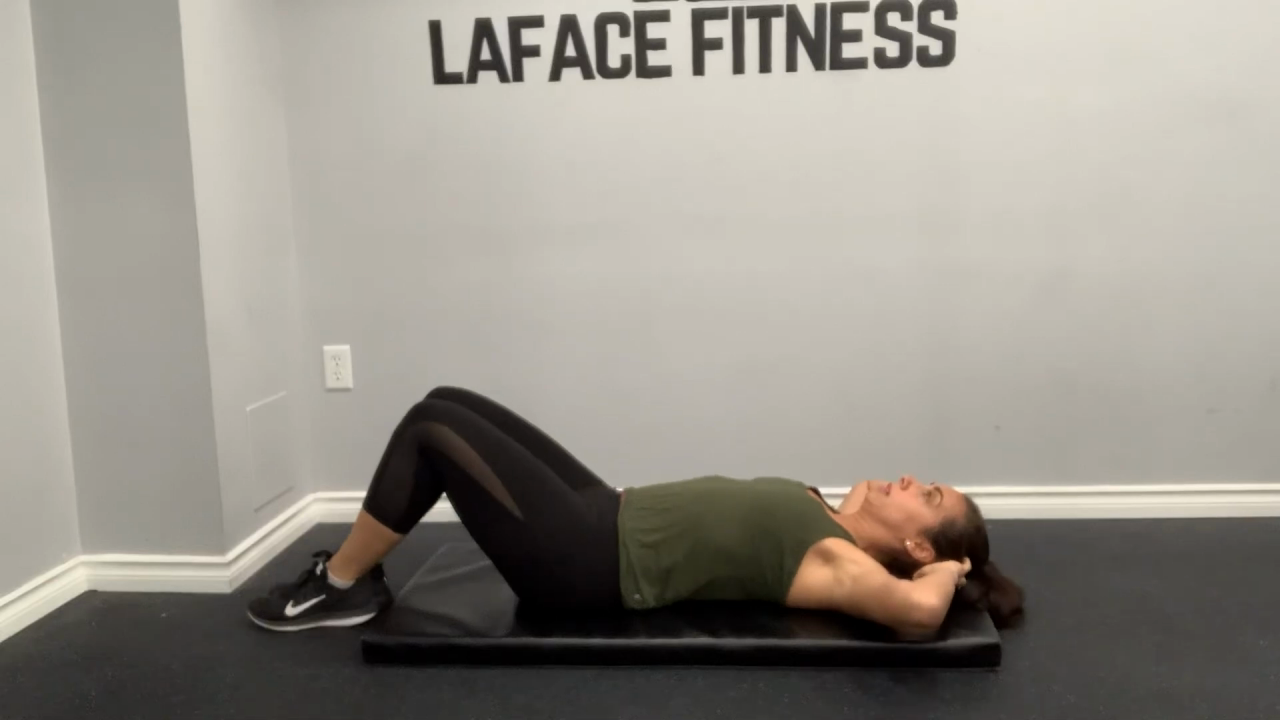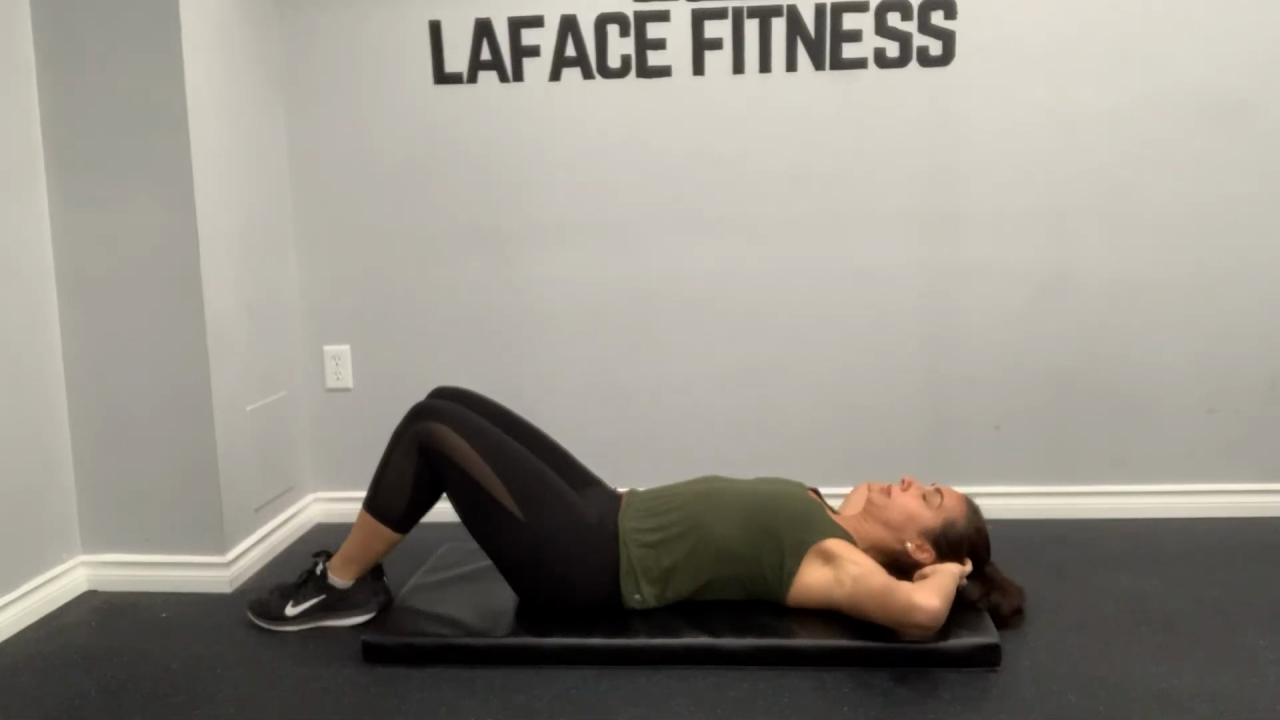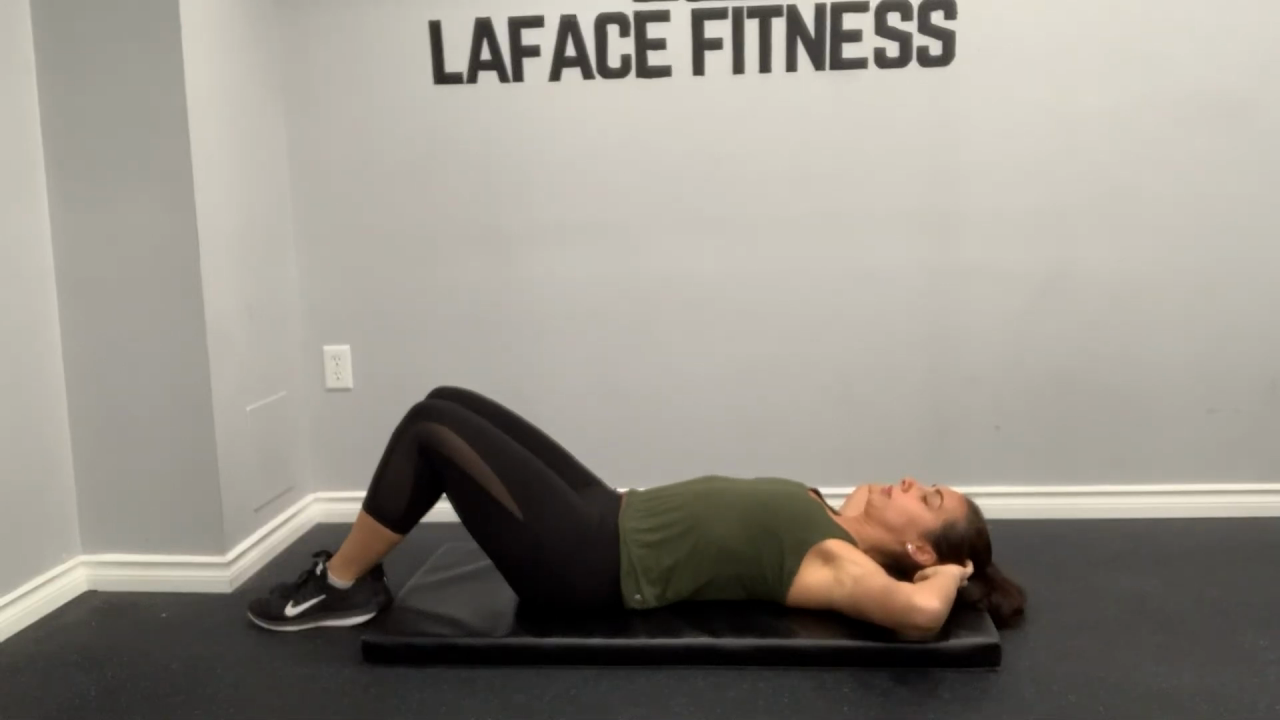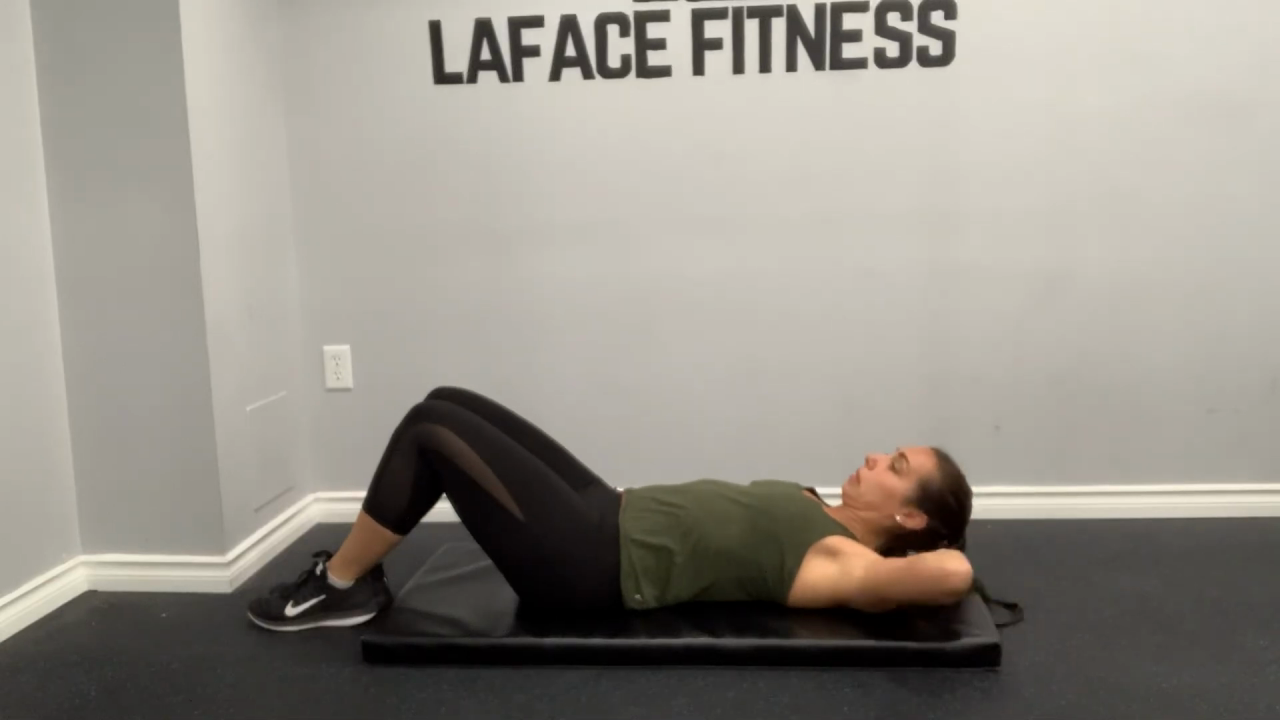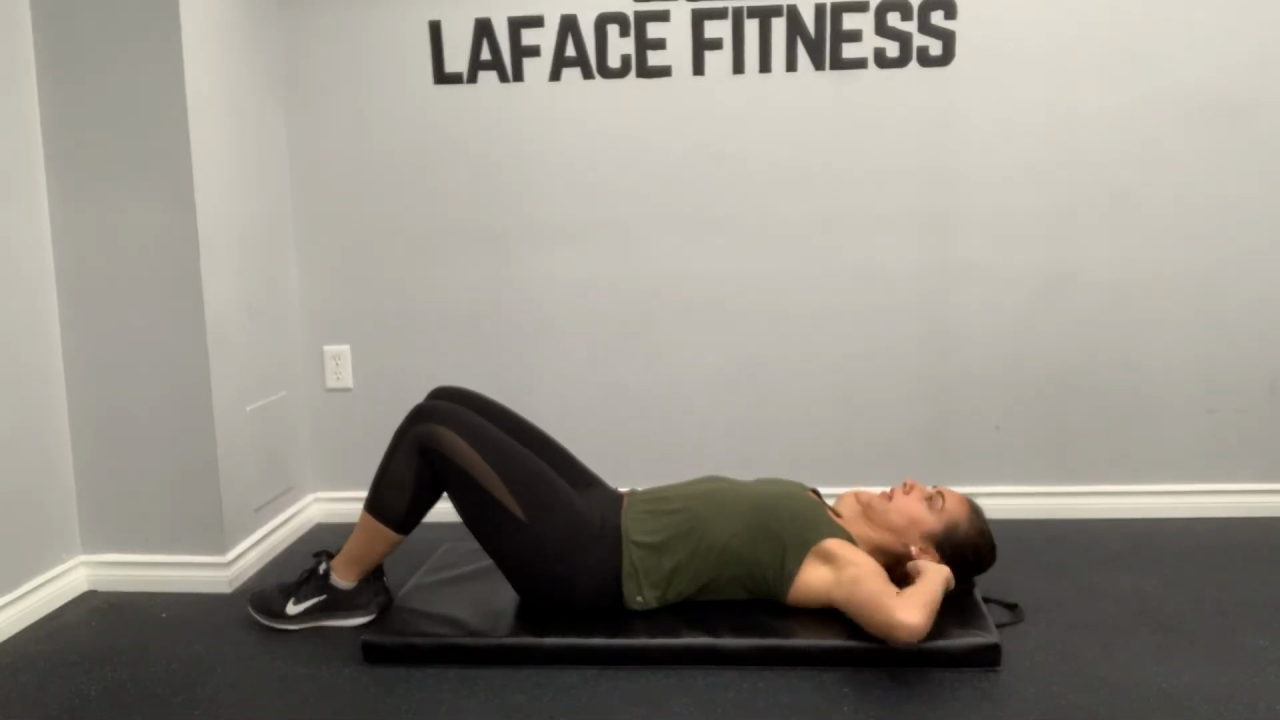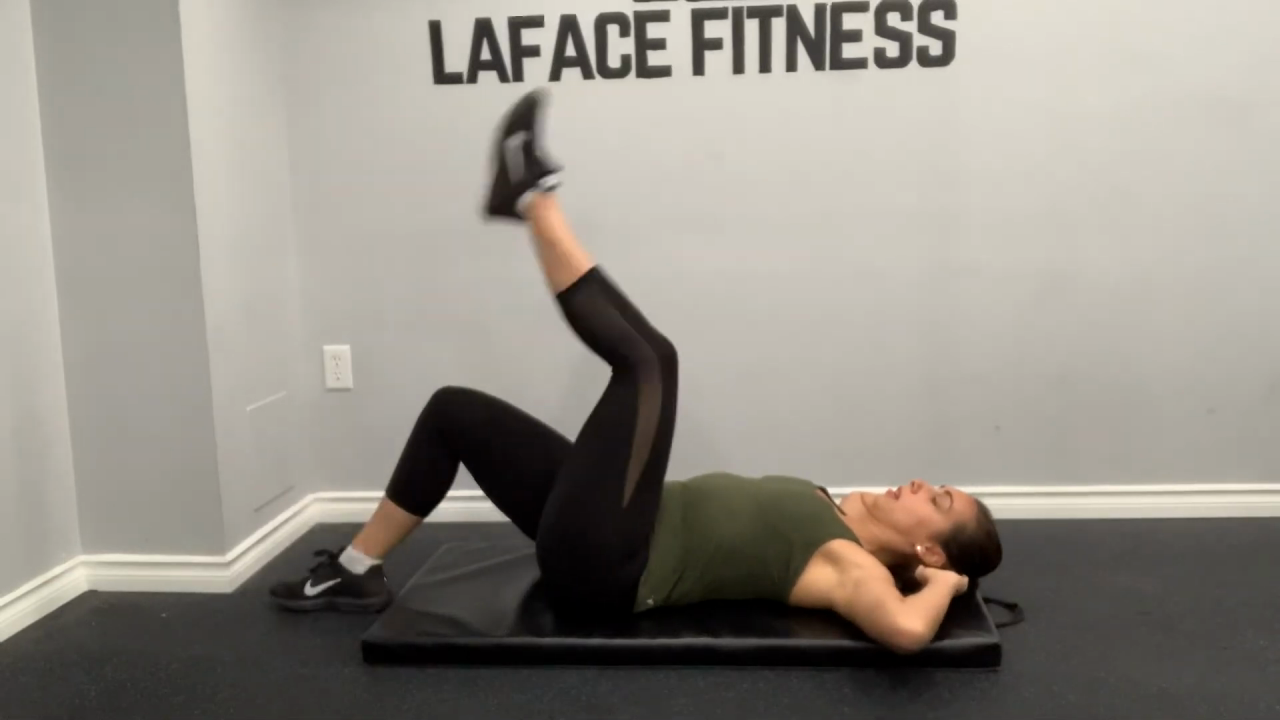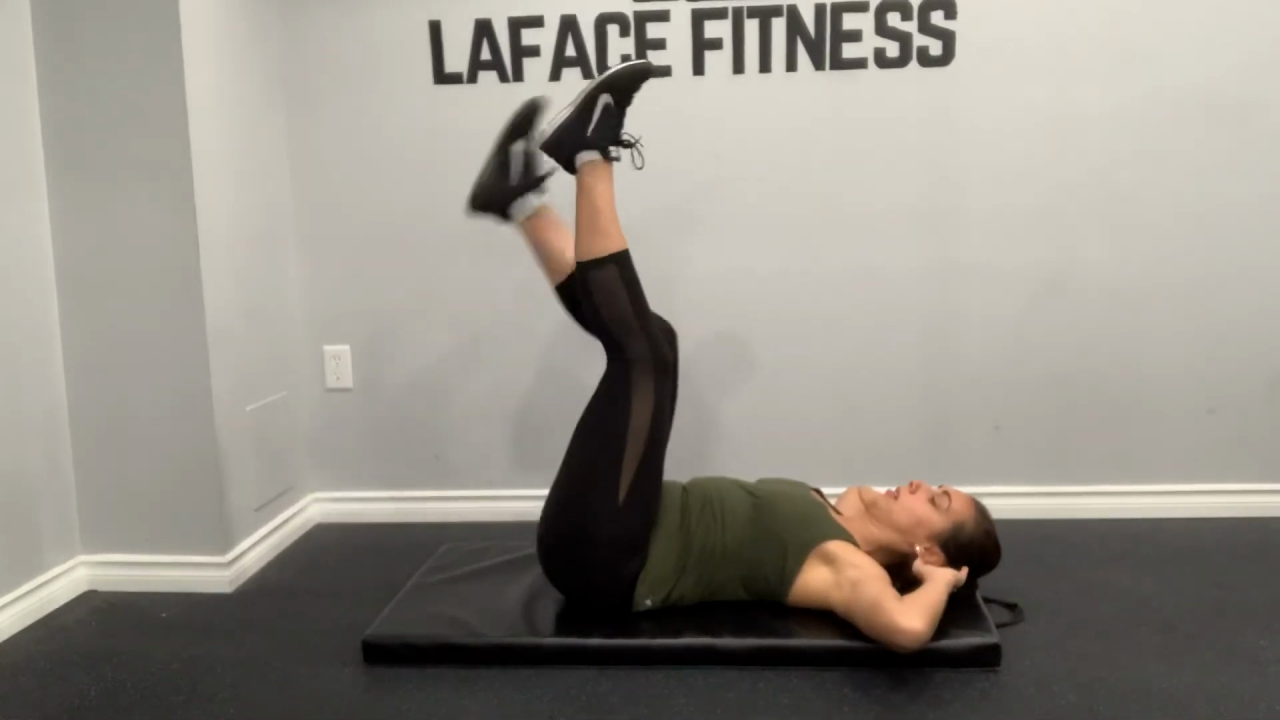
dt=0.7s
person 1, frame 1
left shoulder: (838, 565)
right shoulder: (830, 529)
left elbow: (920, 610)
left wrist: (948, 572)
right wrist: (865, 494)
left hip: (586, 564)
right hip: (605, 519)
left knee: (431, 430)
right knee: (447, 403)
left ankle: (340, 587)
right ankle: (356, 571)
person 1, frame 2
left shoulder: (838, 564)
right shoulder: (831, 525)
left elbow: (920, 612)
left wrist: (949, 574)
left hip: (587, 565)
right hip: (608, 517)
left knee: (431, 430)
right knee: (449, 404)
left ankle: (340, 587)
right ankle: (357, 572)
person 1, frame 3
left shoulder: (838, 567)
right shoulder: (830, 526)
left elbow: (919, 612)
left wrist: (949, 576)
left hip: (585, 565)
right hip: (607, 519)
left knee: (430, 430)
right knee: (449, 404)
left ankle: (339, 587)
right ankle: (357, 571)
person 1, frame 4
left shoulder: (846, 566)
right shoulder: (826, 522)
left elbow: (951, 578)
left wrist: (950, 557)
left hip: (586, 566)
right hip: (607, 517)
left knee: (430, 431)
right knee: (446, 403)
left ankle: (338, 589)
right ankle: (355, 572)
person 1, frame 5
left shoulder: (854, 568)
right shoulder: (839, 530)
left elbow: (904, 624)
left wrist: (933, 583)
right wrist: (858, 502)
left hip: (588, 564)
right hip: (609, 517)
left knee: (432, 432)
right knee: (448, 404)
left ankle: (342, 586)
right ankle: (359, 566)
person 1, frame 6
left shoulder: (854, 568)
right shoulder: (838, 522)
left elbow: (907, 629)
left wrist: (943, 585)
left hip: (601, 567)
right hip: (598, 543)
left knee: (649, 359)
right knee: (454, 408)
left ankle: (534, 195)
right ankle: (356, 570)
person 1, frame 7
left shoulder: (854, 571)
right shoulder: (841, 529)
left elbow: (905, 630)
left wrist: (936, 585)
left hip: (602, 565)
left knee: (644, 354)
right knee: (647, 340)
left ankle: (592, 156)
right ankle: (518, 196)
